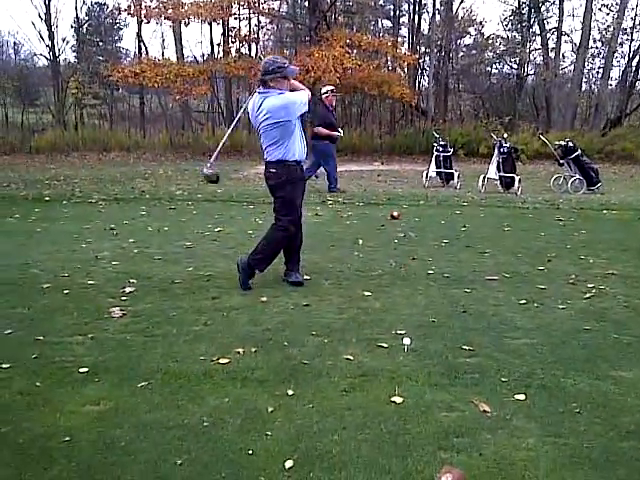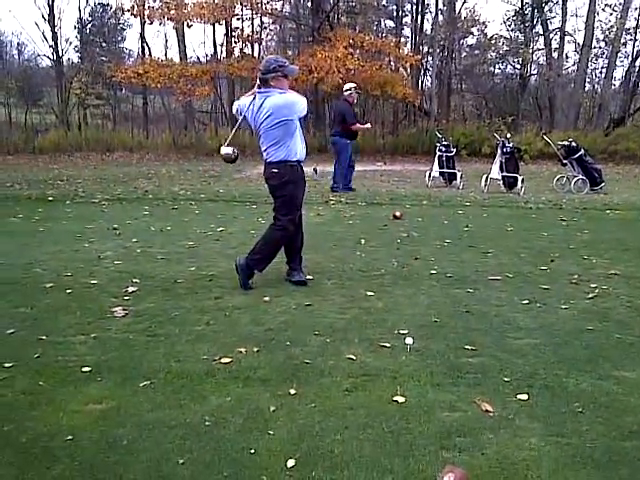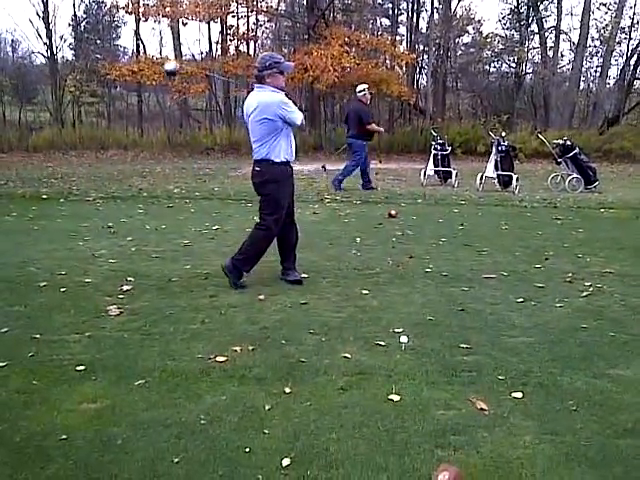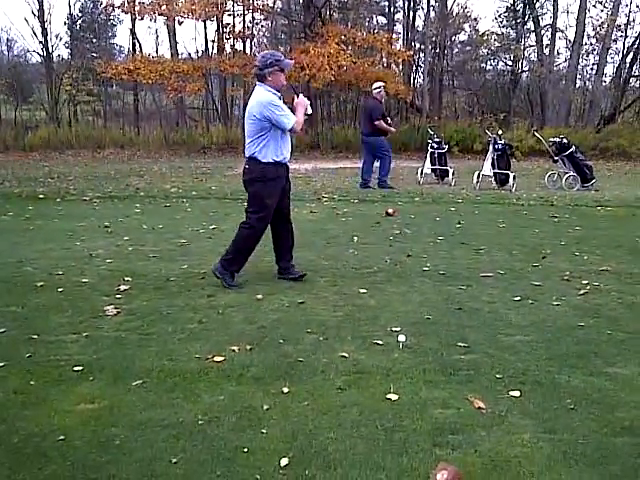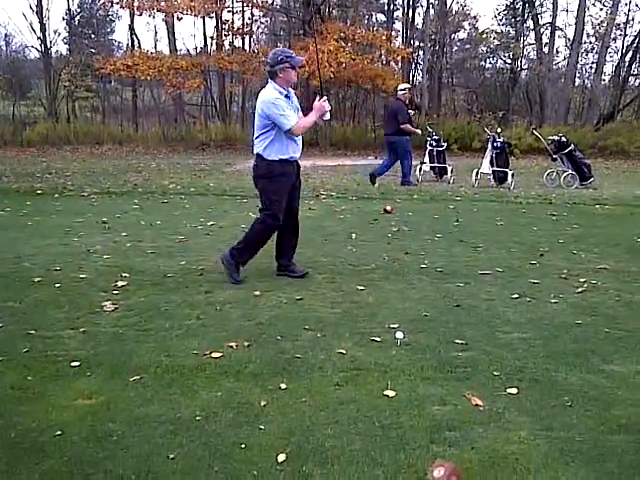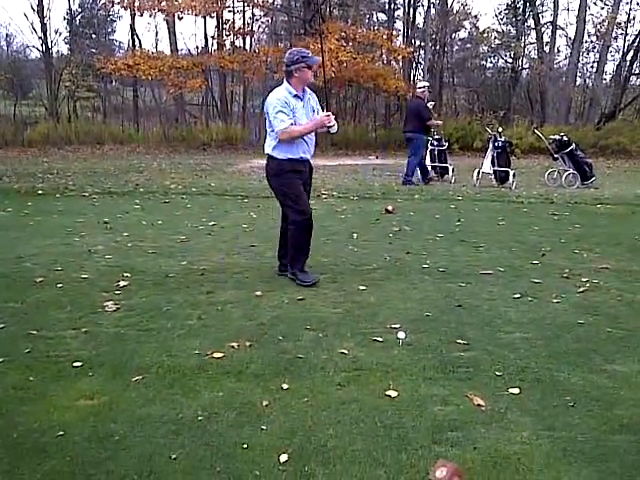
dt=0.3s
person 1, frame 1
left shoulder: (256, 100)
right shoulder: (283, 102)
right elbow: (305, 94)
left wrist: (285, 80)
right wrist: (289, 82)
left hip: (281, 168)
right hip: (286, 171)
left knee: (293, 220)
right knee: (285, 223)
left ankle: (292, 268)
right ankle: (251, 263)
person 1, frame 2
left shoulder: (252, 103)
right shoulder: (288, 101)
left elbow: (235, 108)
right elbow: (303, 102)
left wrist: (256, 89)
right wrist: (283, 89)
left hip: (276, 168)
right hip: (287, 171)
left knee: (293, 220)
right knee: (284, 223)
left ankle: (295, 268)
right ankle: (249, 264)
person 1, frame 3
left shoulder: (253, 98)
right shoulder: (276, 101)
right elbow: (299, 120)
right wrist: (289, 106)
left hip: (273, 169)
right hip: (273, 171)
left knee: (286, 219)
right knee: (270, 223)
left ankle: (289, 267)
right ankle: (237, 265)
person 1, frame 4
left shoulder: (268, 96)
right shoulder: (266, 100)
left elbow: (284, 125)
right elbow: (295, 127)
left wrist: (297, 111)
right wrist: (300, 109)
left hip: (278, 169)
right hip: (263, 172)
left knee: (282, 218)
right knee: (256, 222)
left ankle: (285, 266)
right ankle: (226, 266)
person 1, frame 5
left shoulder: (289, 94)
right shoulder: (271, 98)
left elbow: (296, 124)
right elbow: (296, 129)
left wrist: (315, 115)
right wrist: (316, 113)
left hip: (290, 166)
right hip: (271, 168)
left knee: (290, 217)
right knee: (270, 218)
left ankle: (285, 263)
right ankle: (234, 257)
person 1, frame 6
left shoulder: (310, 96)
right shoulder: (278, 97)
left elbow: (314, 127)
right elbow: (284, 134)
left wrist: (326, 124)
right wrist: (314, 124)
left hip: (303, 165)
right hip: (282, 167)
left knee: (293, 216)
right knee: (302, 215)
left ankle: (287, 263)
right ankle: (298, 268)
